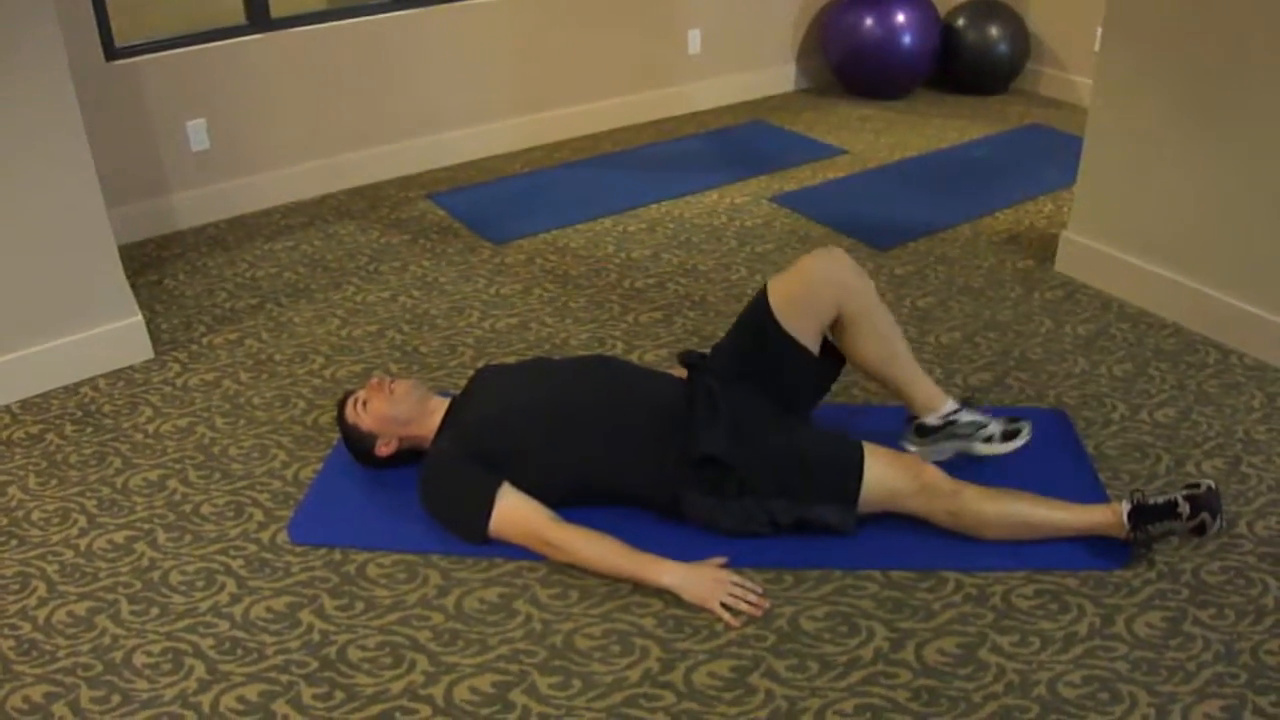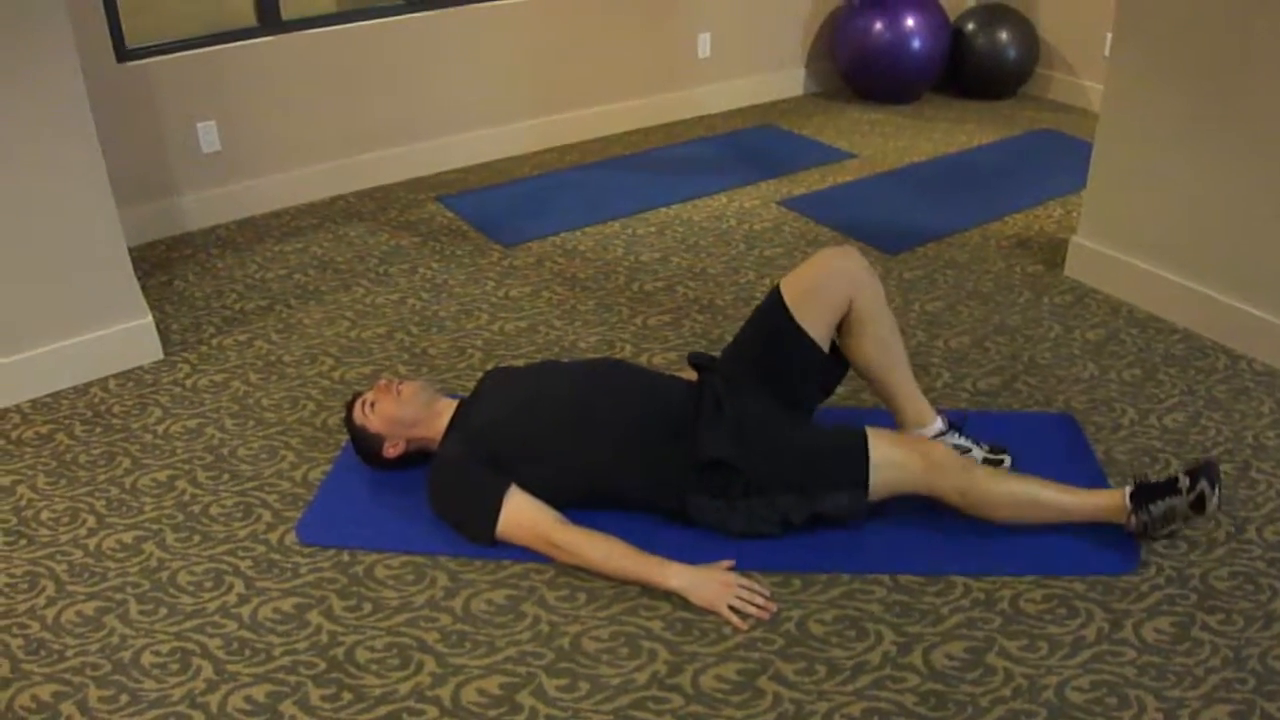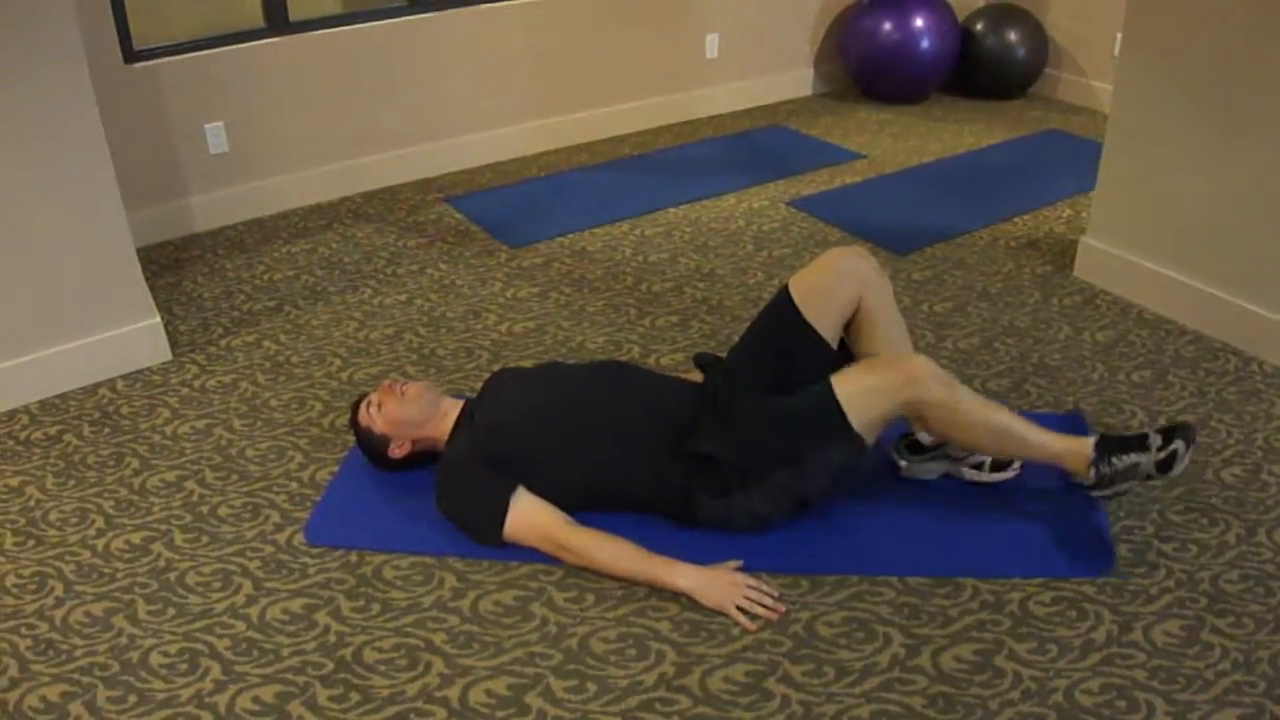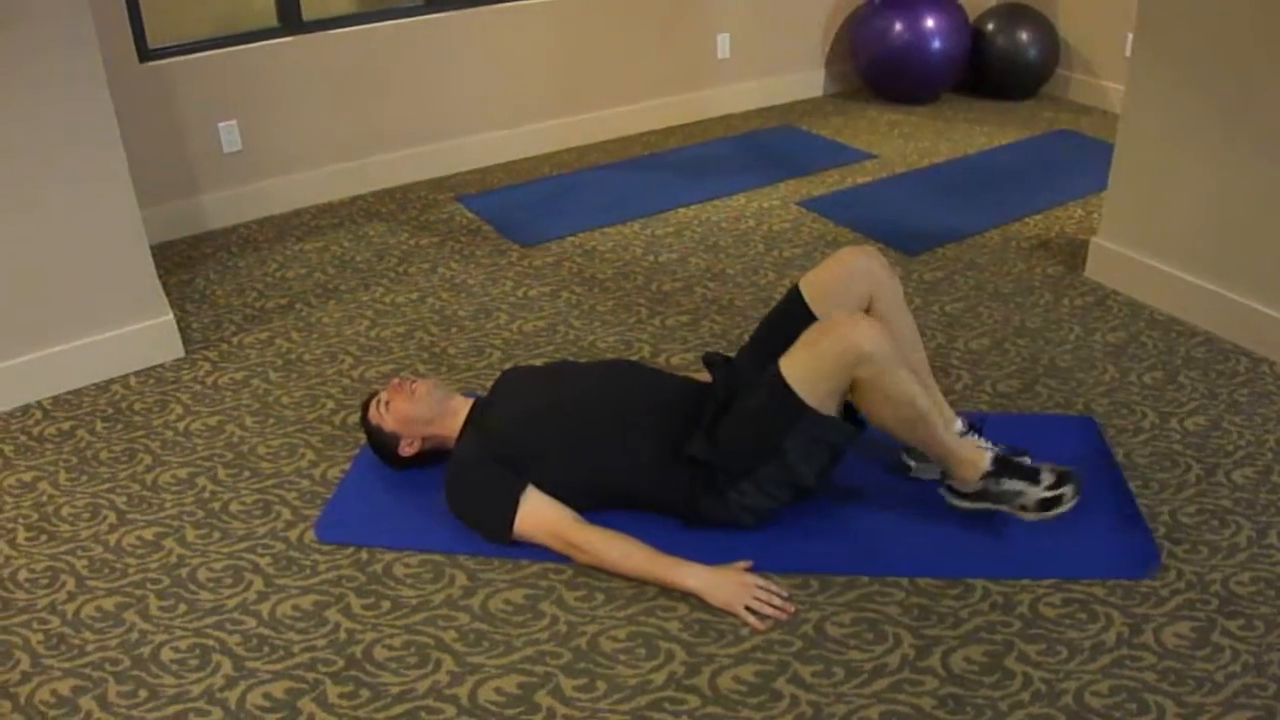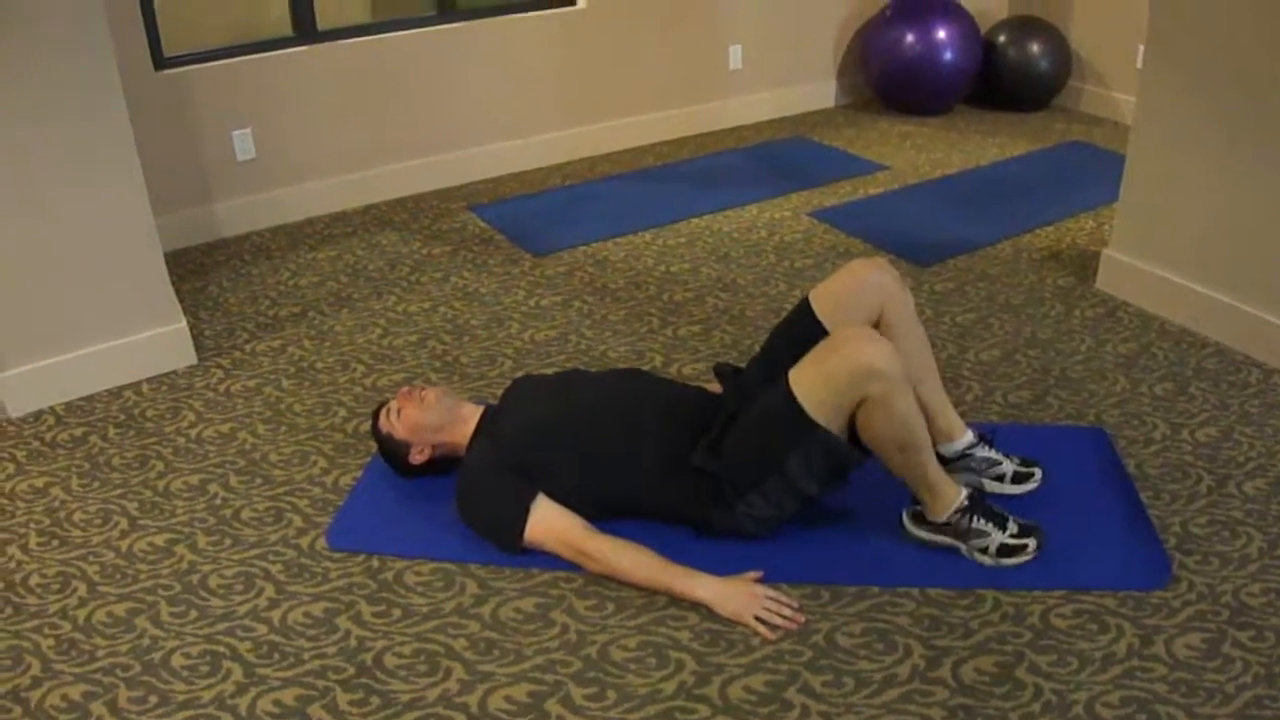
dt=0.4s
person 1, frame 1
left shoulder: (488, 385)
right shoulder: (451, 476)
right elbow: (552, 536)
left wrist: (685, 378)
right wrist: (676, 576)
left hip: (709, 392)
right hip: (711, 470)
left knee: (831, 272)
right knee: (919, 486)
left ankle: (938, 421)
right ankle: (1123, 519)
person 1, frame 2
left shoulder: (498, 387)
right shoulder: (459, 476)
right elbow: (556, 537)
left wrist: (693, 379)
right wrist: (682, 578)
left hip: (716, 395)
right hip: (721, 475)
left knee: (842, 269)
right knee: (930, 471)
left ankle: (925, 427)
right ankle: (1124, 505)
person 1, frame 3
left shoulder: (504, 387)
right shoulder: (464, 477)
right elbow: (562, 537)
left wrist: (701, 378)
right wrist: (689, 578)
left hip: (720, 397)
right hip: (725, 474)
left knee: (851, 267)
right knee: (910, 374)
left ankle: (929, 441)
right ankle: (1085, 460)
person 1, frame 4
left shoulder: (512, 387)
right shoulder: (473, 474)
right elbow: (573, 535)
left wrist: (708, 380)
right wrist: (698, 578)
left hip: (721, 397)
right hip: (727, 476)
left knee: (862, 266)
right knee: (855, 337)
left ankle: (946, 437)
right ankle: (975, 472)
person 1, frame 5
left shoulder: (523, 395)
right shoulder: (484, 483)
right elbow: (582, 544)
left wrist: (721, 390)
right wrist: (709, 589)
left hip: (729, 406)
right hip: (733, 486)
left knee: (874, 278)
right knee: (867, 357)
left ankle: (956, 448)
right ankle: (944, 508)
